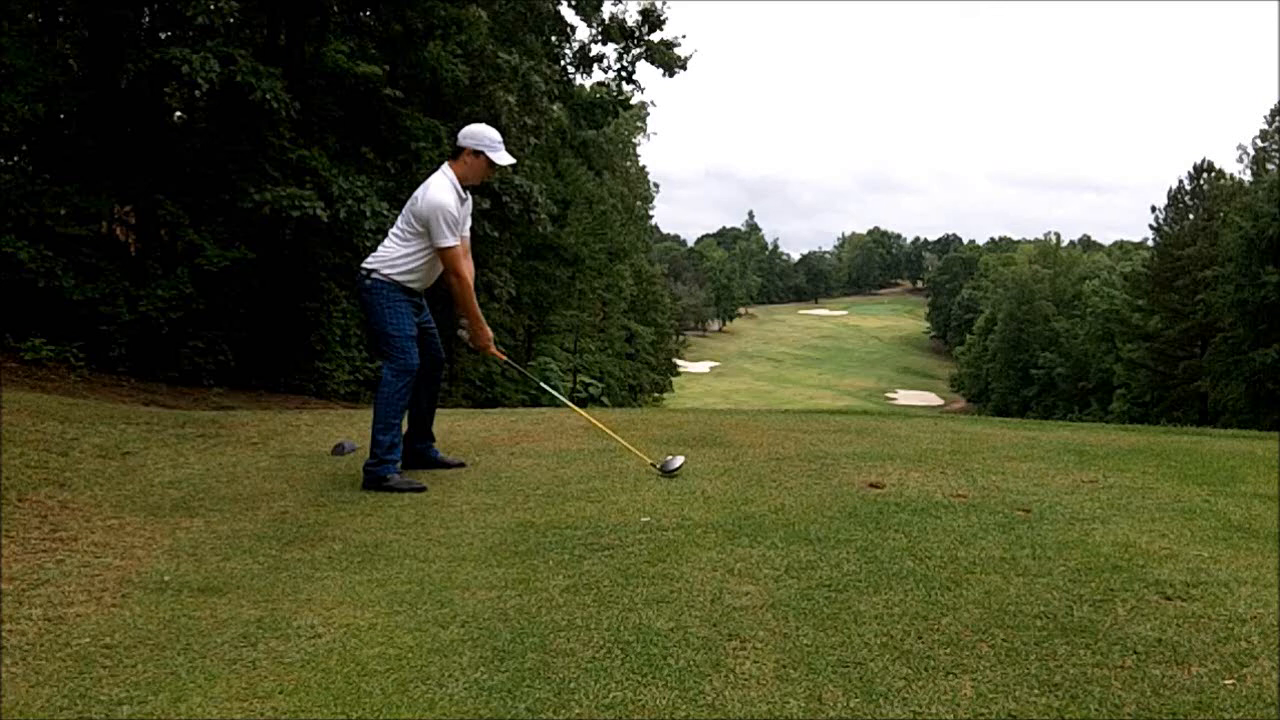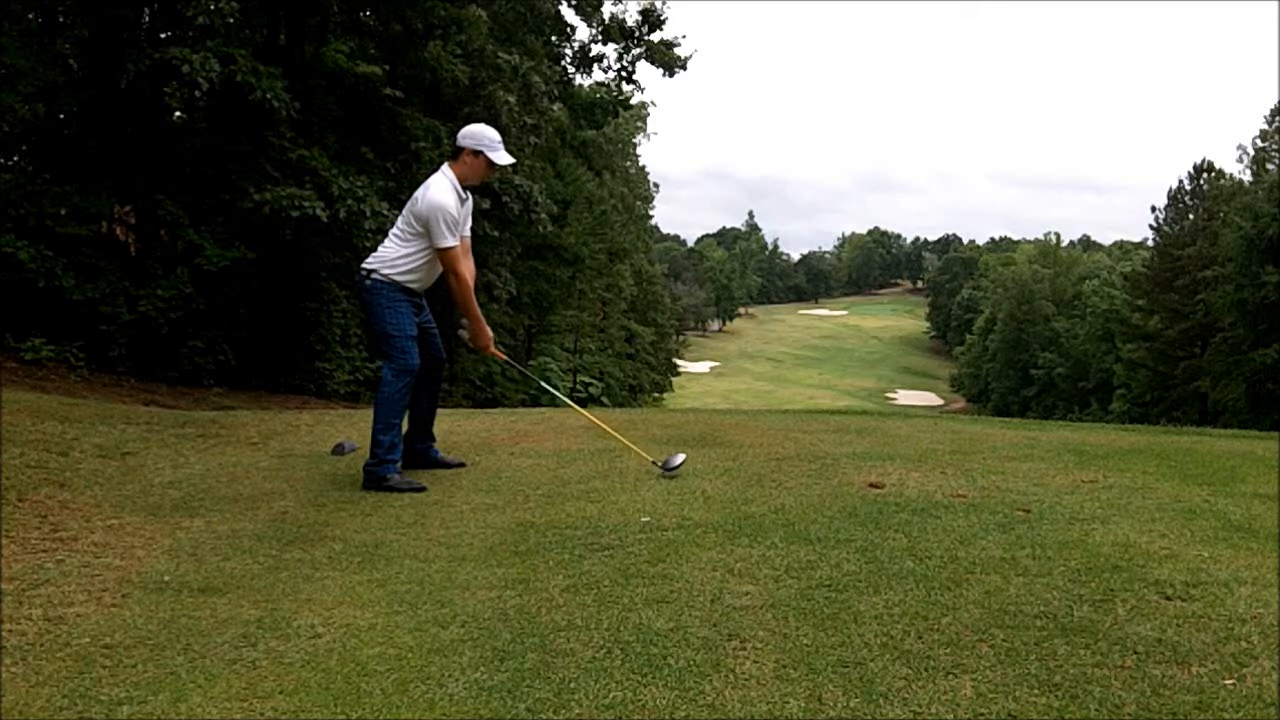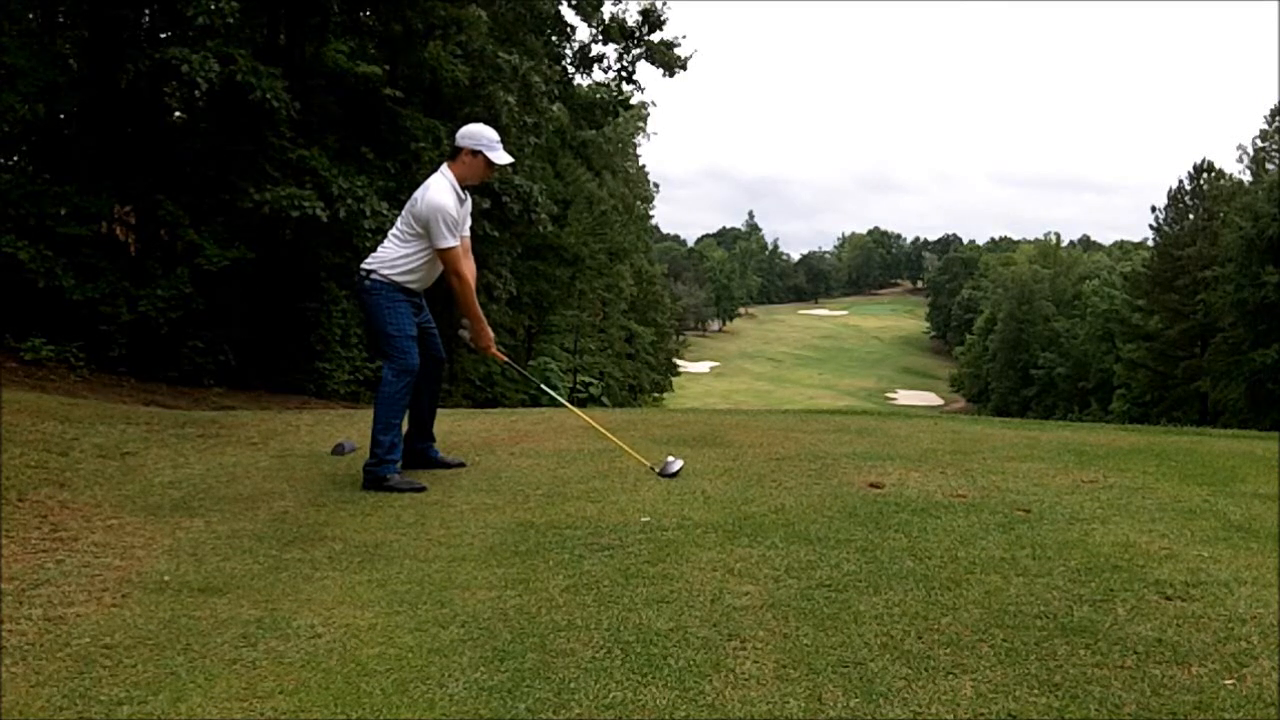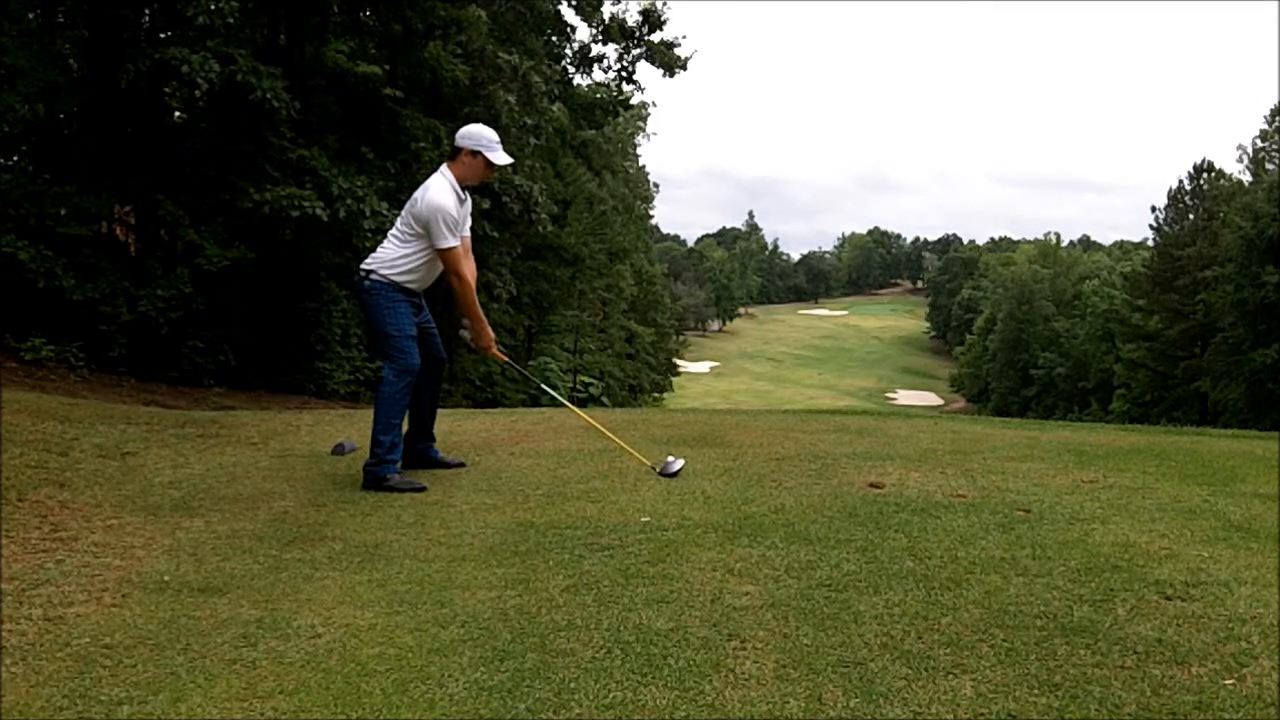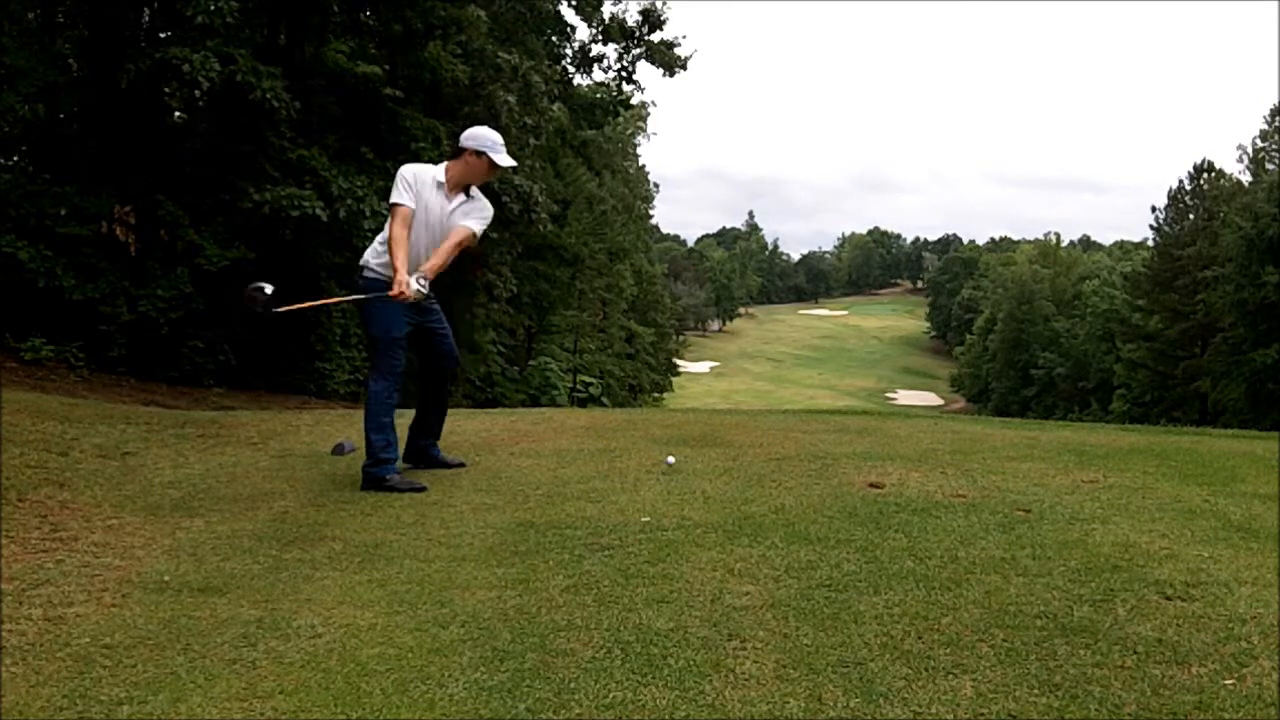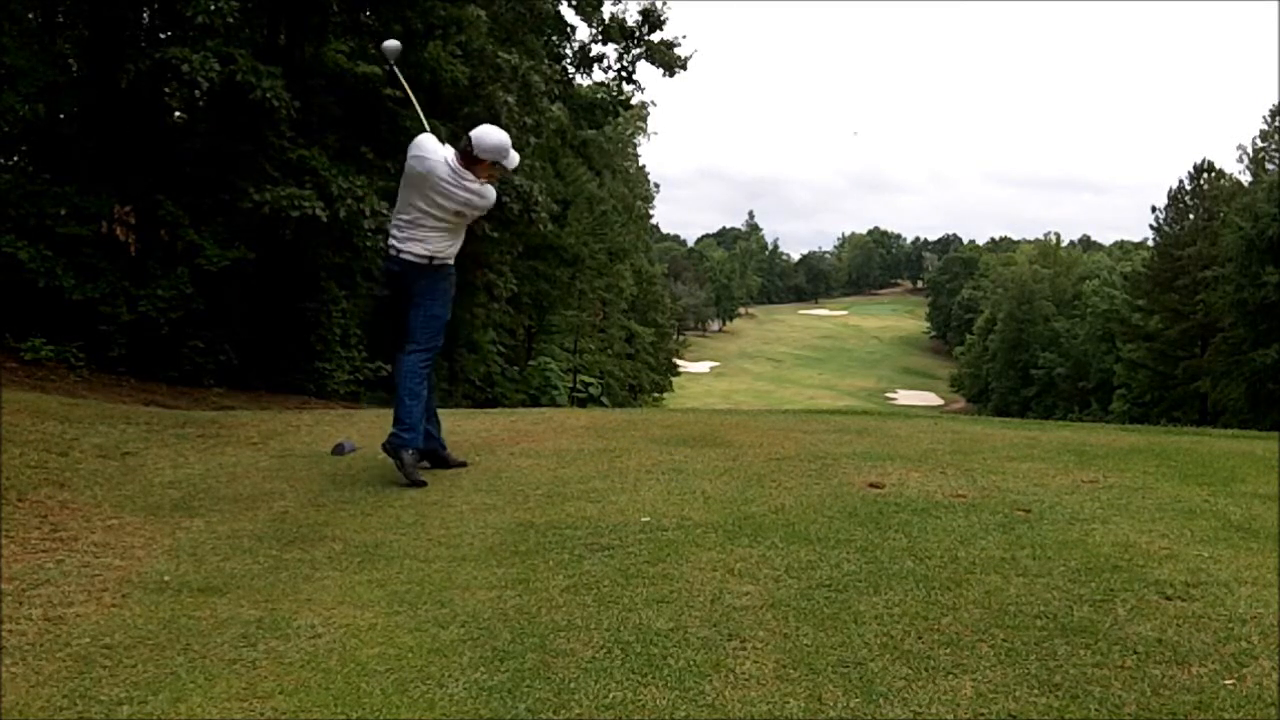
dt=0.7s
person 1, frame 1
left shoulder: (461, 195)
right shoulder: (440, 198)
left elbow: (464, 261)
right elbow: (455, 272)
left wrist: (468, 319)
right wrist: (478, 326)
left hip: (409, 289)
right hip: (385, 286)
left knee: (431, 362)
right knee: (403, 365)
left ankle: (418, 448)
right ankle: (381, 468)
person 1, frame 2
left shoulder: (461, 196)
right shoulder: (440, 198)
left elbow: (465, 262)
right elbow: (454, 273)
left wrist: (469, 319)
right wrist: (478, 326)
left hip: (409, 289)
right hip: (386, 286)
left knee: (432, 362)
right knee: (403, 366)
left ankle: (418, 449)
right ankle: (381, 468)
person 1, frame 3
left shoulder: (460, 196)
right shoulder: (440, 199)
left elbow: (466, 261)
right elbow: (456, 273)
left wrist: (471, 319)
right wrist: (480, 326)
left hip: (408, 290)
right hip: (385, 287)
left knee: (432, 362)
right knee: (403, 366)
left ankle: (418, 449)
right ankle: (381, 468)
person 1, frame 4
left shoulder: (460, 196)
right shoulder: (439, 200)
left elbow: (466, 261)
right elbow: (456, 274)
left wrist: (471, 320)
right wrist: (480, 326)
left hip: (408, 291)
right hip: (385, 287)
left knee: (432, 362)
right knee: (404, 366)
left ankle: (418, 449)
right ankle: (381, 469)
person 1, frame 5
left shoulder: (480, 206)
right shoulder: (412, 175)
left elbow: (452, 244)
right elbow: (397, 228)
left wrist: (420, 278)
right wrist: (400, 275)
left hip: (422, 291)
right hip: (382, 284)
left knee: (443, 363)
right knee: (388, 370)
left ankle: (423, 447)
right ankle: (380, 469)
person 1, frame 6
left shoulder: (423, 148)
right shoulder: (483, 196)
left hip: (398, 264)
right hip: (430, 272)
left knee: (414, 351)
right knee: (419, 353)
left ankle: (428, 443)
right ankle: (406, 441)
